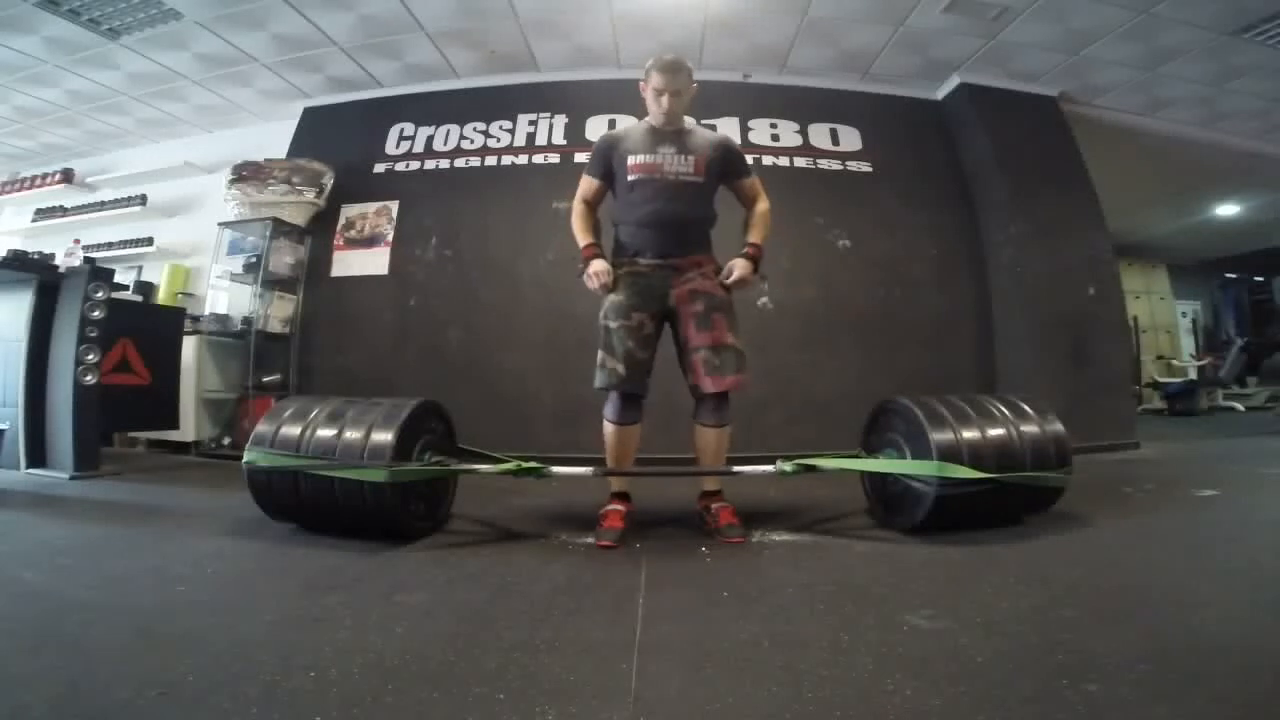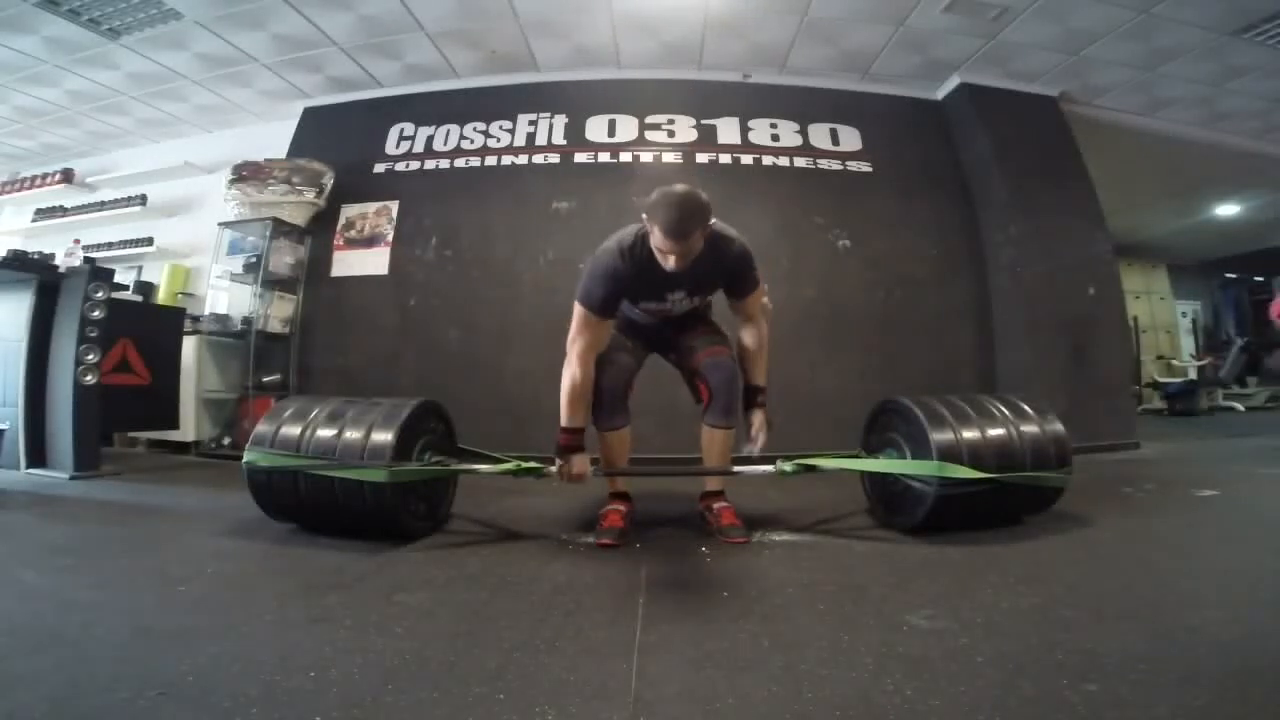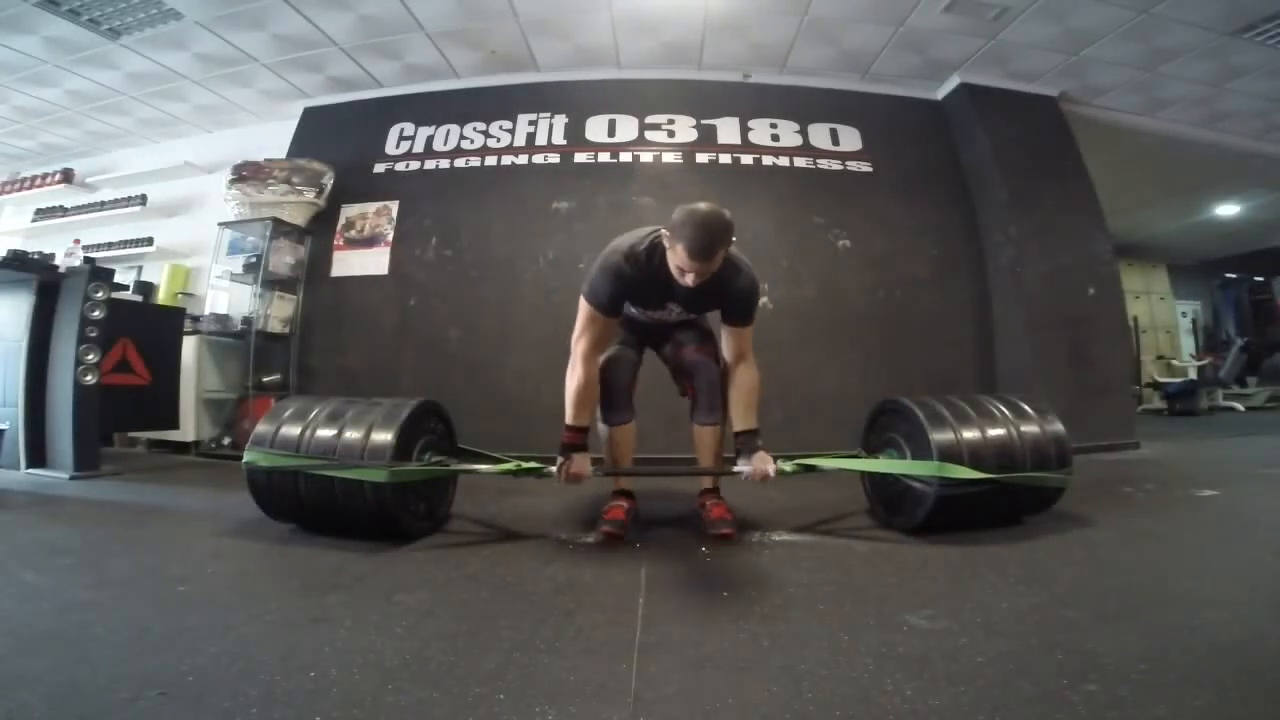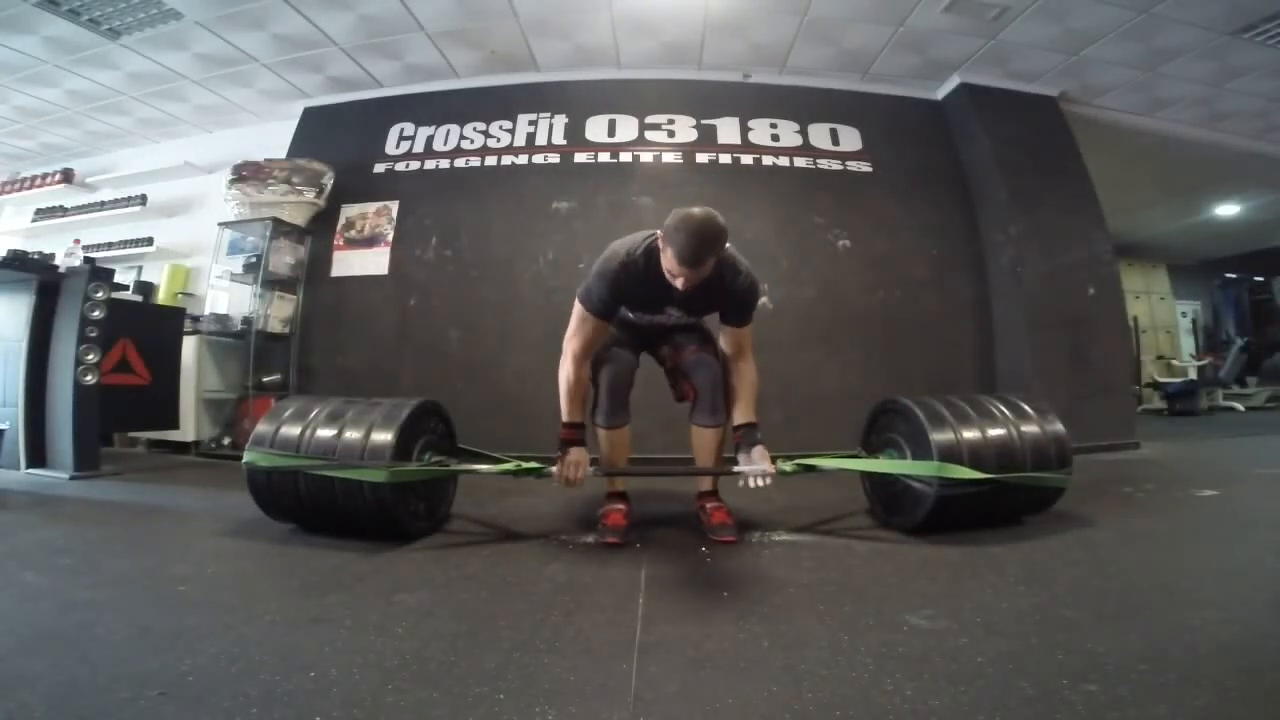
dt=1s
person 1, frame 1
left shoulder: (717, 146)
right shoulder: (614, 143)
left elbow: (757, 201)
right elbow: (583, 203)
left wrist: (750, 253)
right wrist: (591, 254)
left hip: (696, 273)
right hip: (632, 273)
left knee: (713, 386)
right knee: (623, 387)
left ankle: (712, 496)
right ankle: (617, 498)
person 1, frame 2
left shoulder: (730, 251)
right shoulder: (615, 258)
left elbow: (752, 321)
right elbow: (580, 352)
left wrist: (756, 399)
right wrist: (571, 444)
left hip: (689, 323)
right hip: (628, 324)
left knee: (725, 377)
right knee: (607, 380)
left ankle: (714, 497)
right ankle: (618, 498)
person 1, frame 3
left shoulder: (739, 280)
right shoulder: (622, 261)
left elbow: (739, 361)
right elbow: (585, 352)
left wrist: (749, 444)
right wrist: (574, 444)
left hip: (683, 325)
right hip: (625, 321)
left knee: (709, 378)
right knee: (613, 378)
left ankle: (710, 493)
right ankle: (622, 494)
person 1, frame 4
left shoulder: (738, 281)
right shoulder: (619, 264)
left elbow: (739, 357)
right elbow: (575, 353)
left wrist: (748, 437)
right wrist: (572, 439)
left hip: (681, 328)
right hip: (622, 325)
left knee: (710, 378)
right knee: (611, 377)
left ankle: (708, 496)
right ankle: (615, 497)
